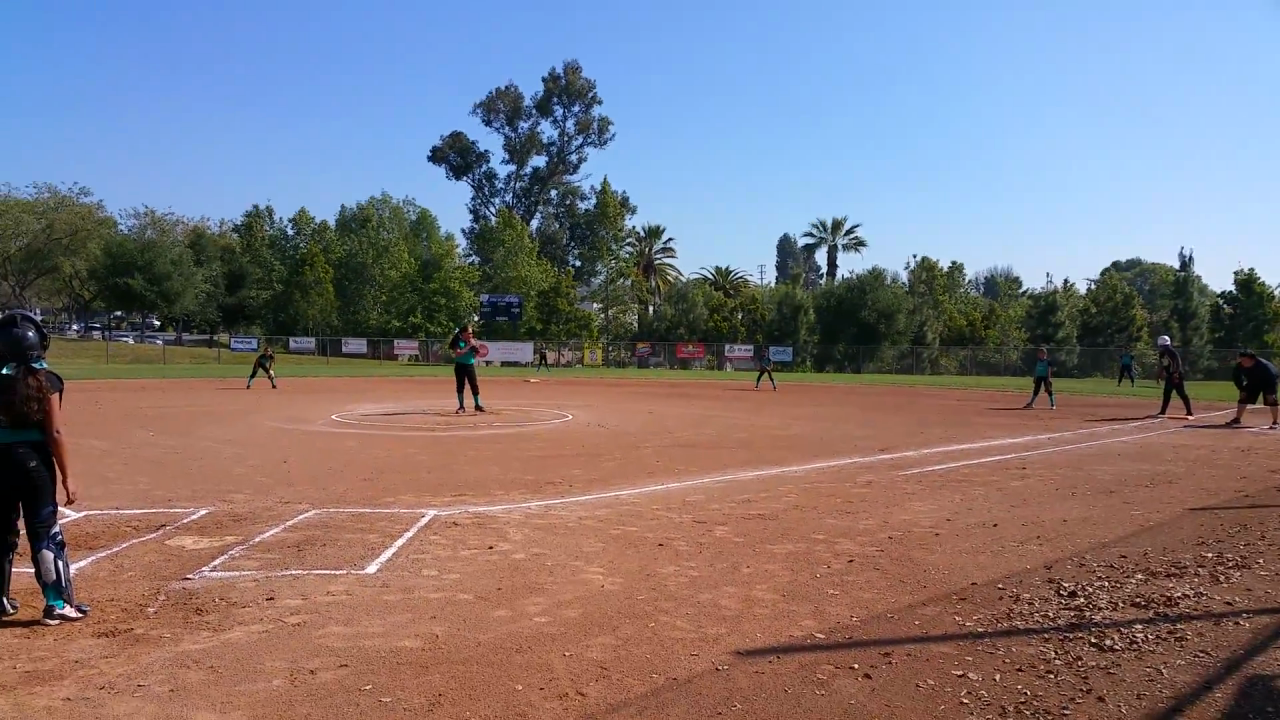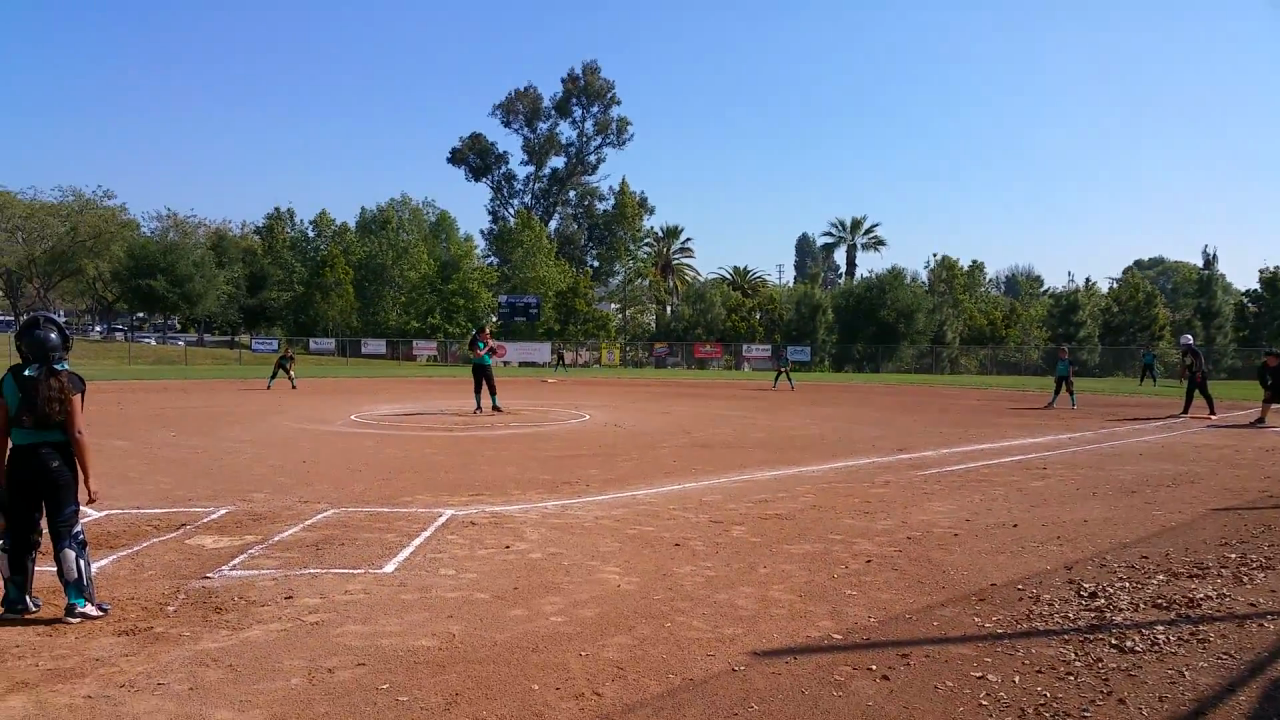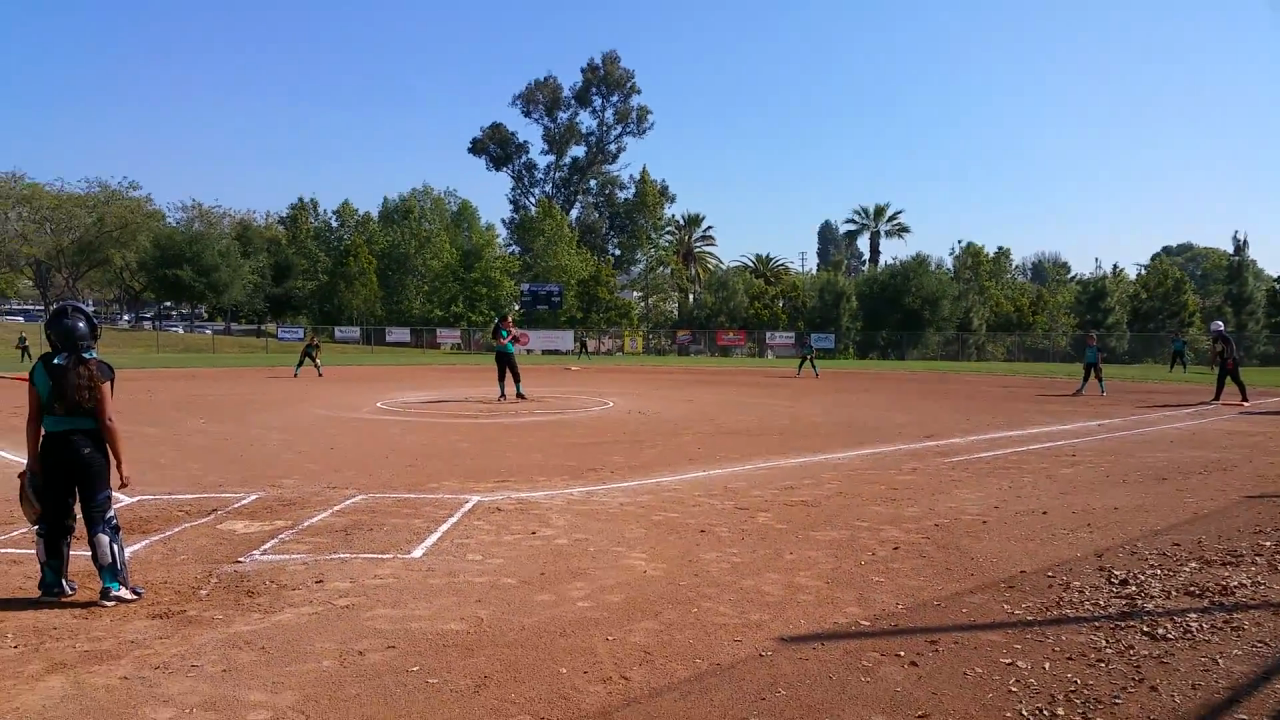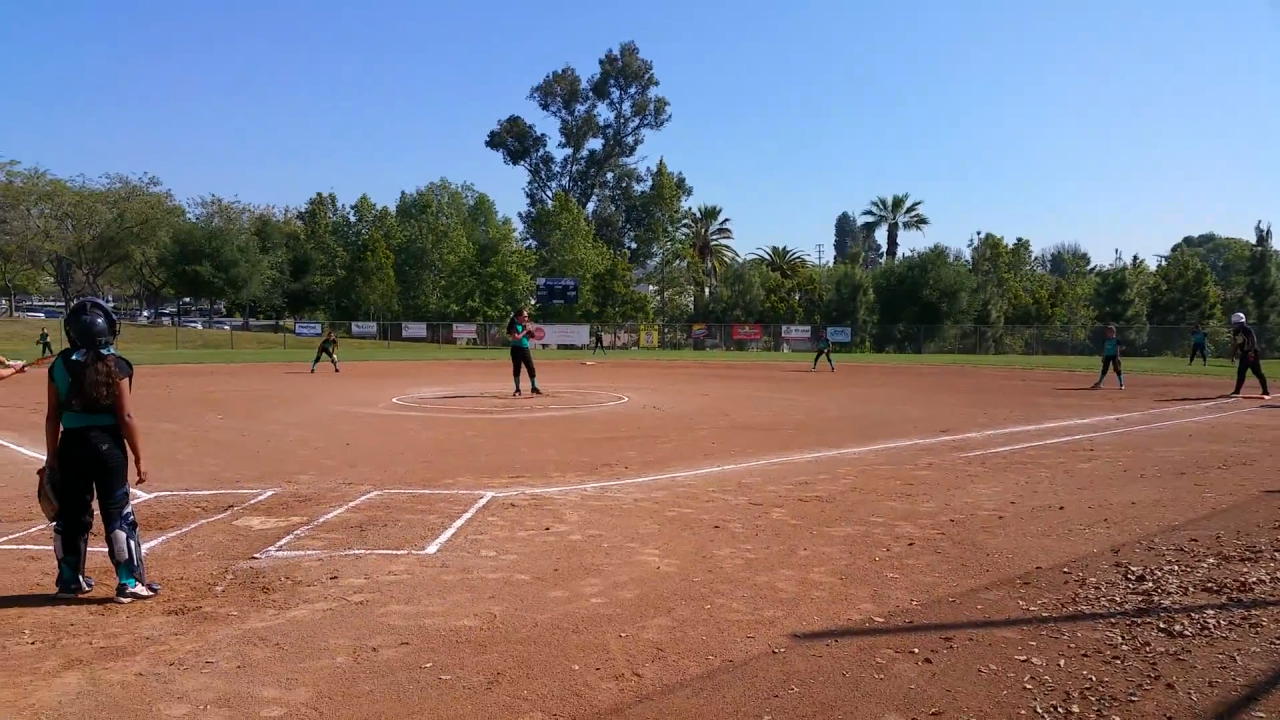
dt=0.1s
person 1, frame 1
right shoulder: (45, 381)
right elbow: (54, 433)
right wrist: (66, 476)
right hip: (35, 461)
right knee: (45, 533)
right ankle: (58, 605)
person 1, frame 2
right shoulder: (67, 381)
right elbow: (76, 434)
right wrist: (87, 476)
right hip: (56, 462)
right knee: (67, 533)
right ankle: (79, 603)
person 1, frame 3
left shoulder: (41, 369)
right shoulder: (96, 370)
left elbow: (34, 420)
right elbow: (107, 421)
left wrist: (33, 460)
right wrist: (120, 462)
left hip: (52, 449)
right hip: (89, 449)
left knee: (52, 518)
right knee: (100, 518)
left ankle: (52, 584)
right ankle: (114, 587)
person 1, frame 4
left shoulder: (60, 365)
right shoulder: (115, 366)
left elbow: (53, 416)
right elbow: (126, 417)
left wrist: (52, 457)
right wrist: (138, 457)
left hip: (70, 445)
right hip: (107, 445)
left knee: (70, 514)
right knee: (118, 514)
left ankle: (69, 581)
right ankle: (130, 583)
